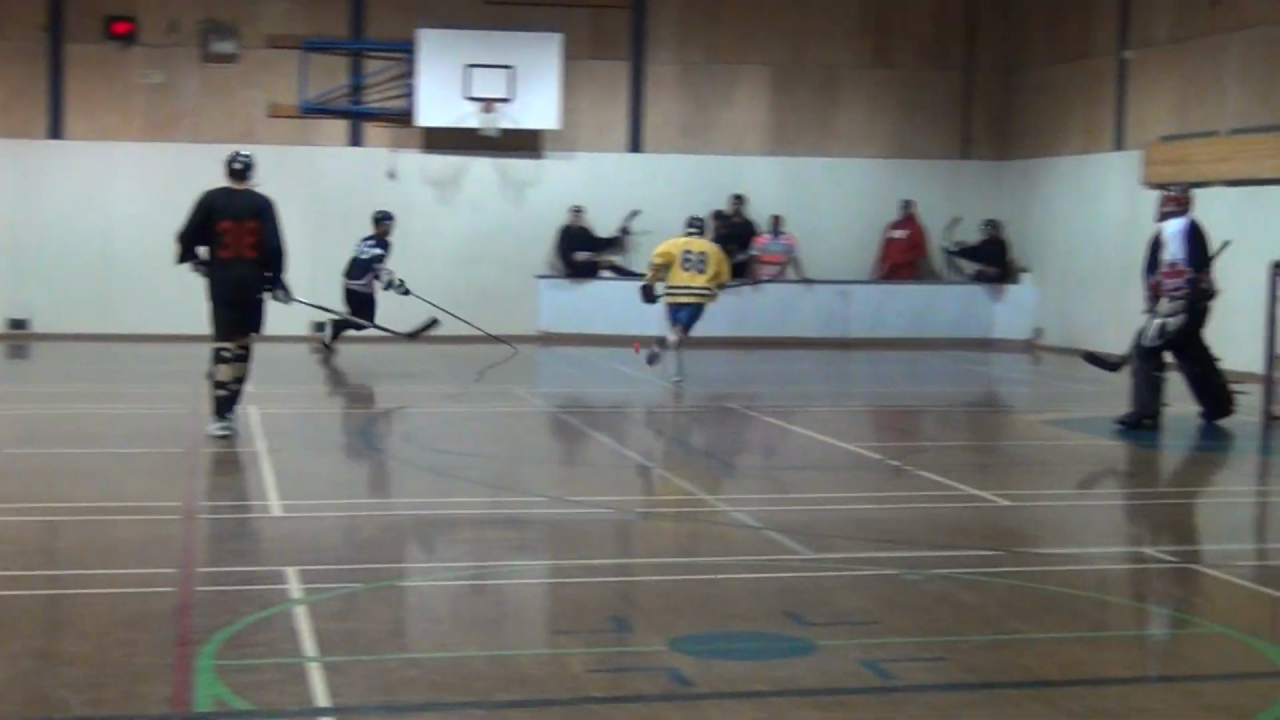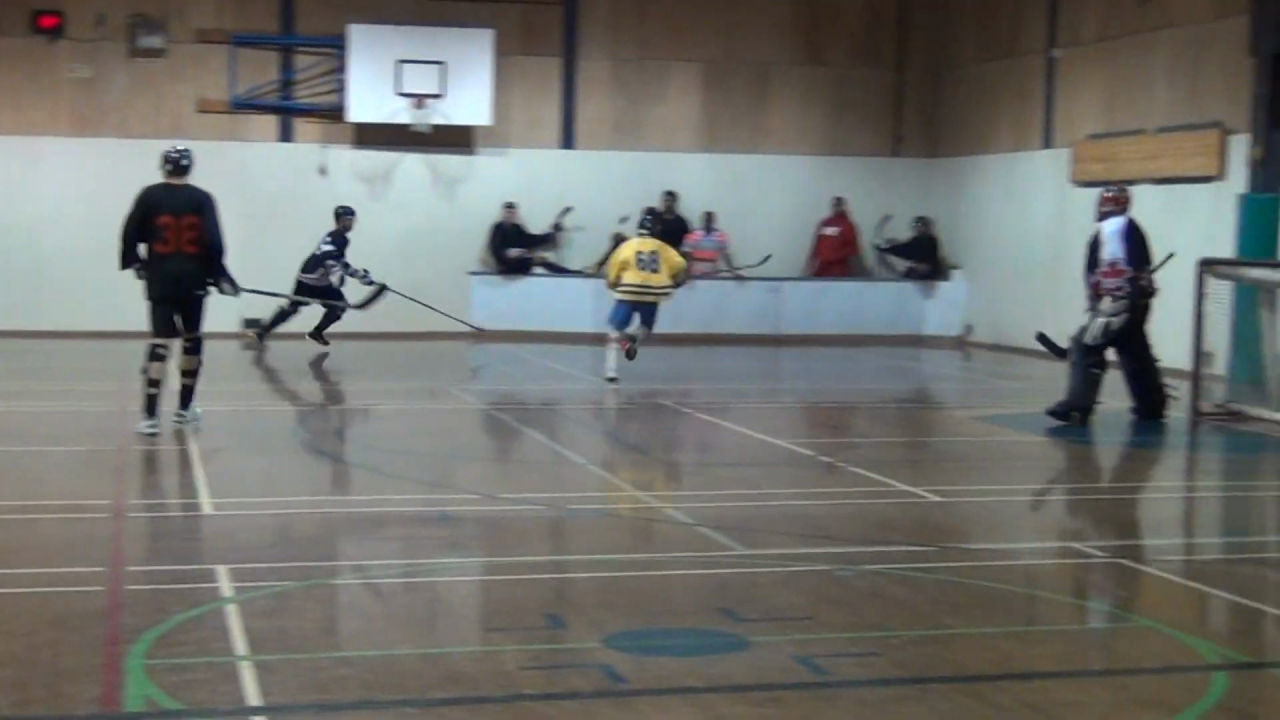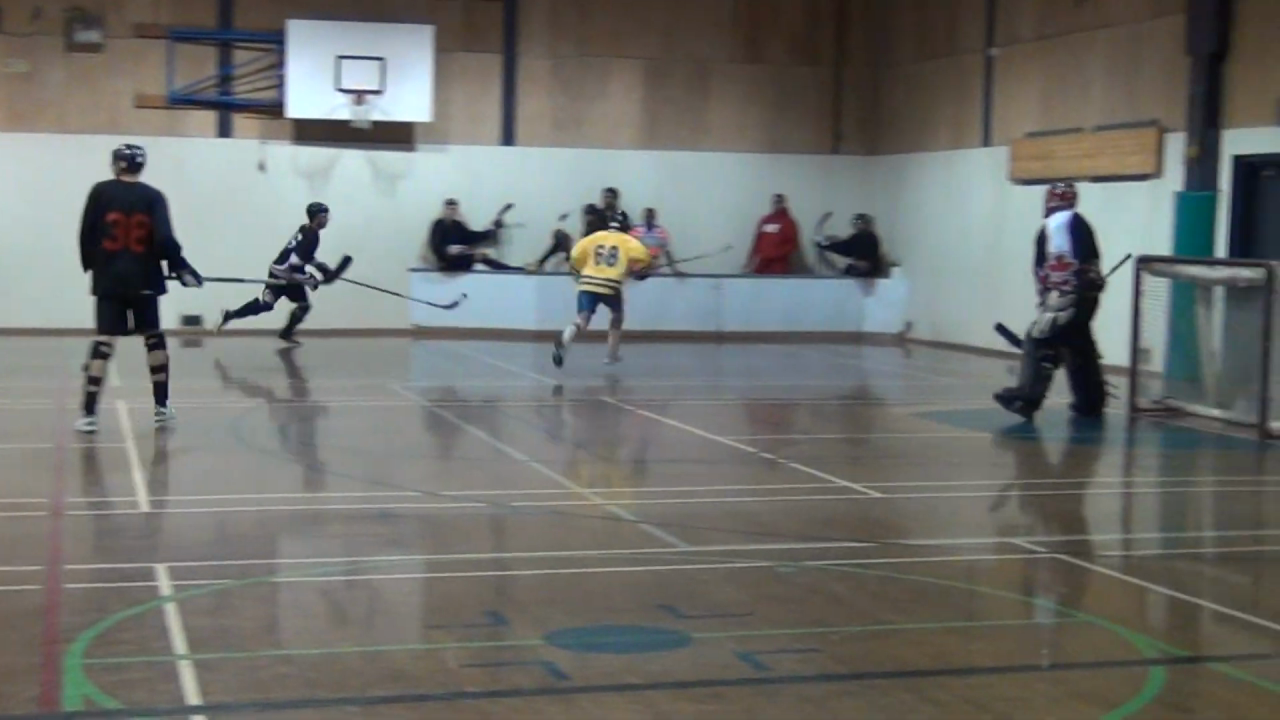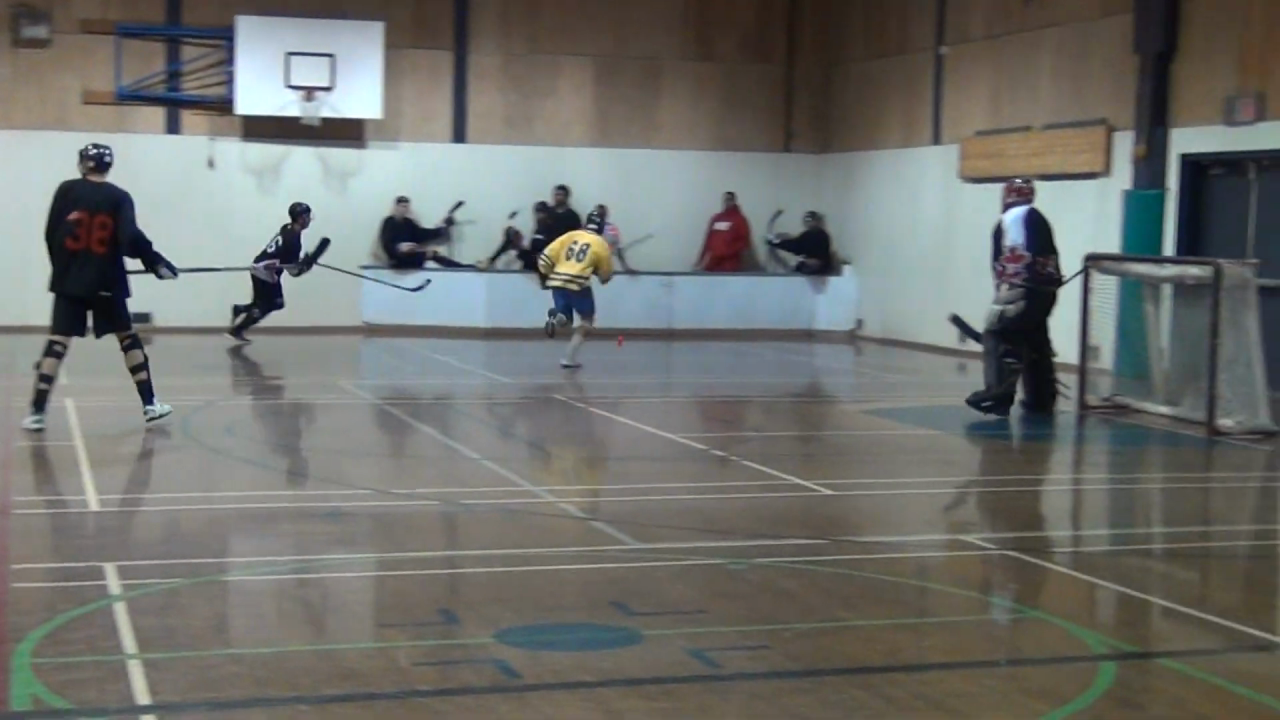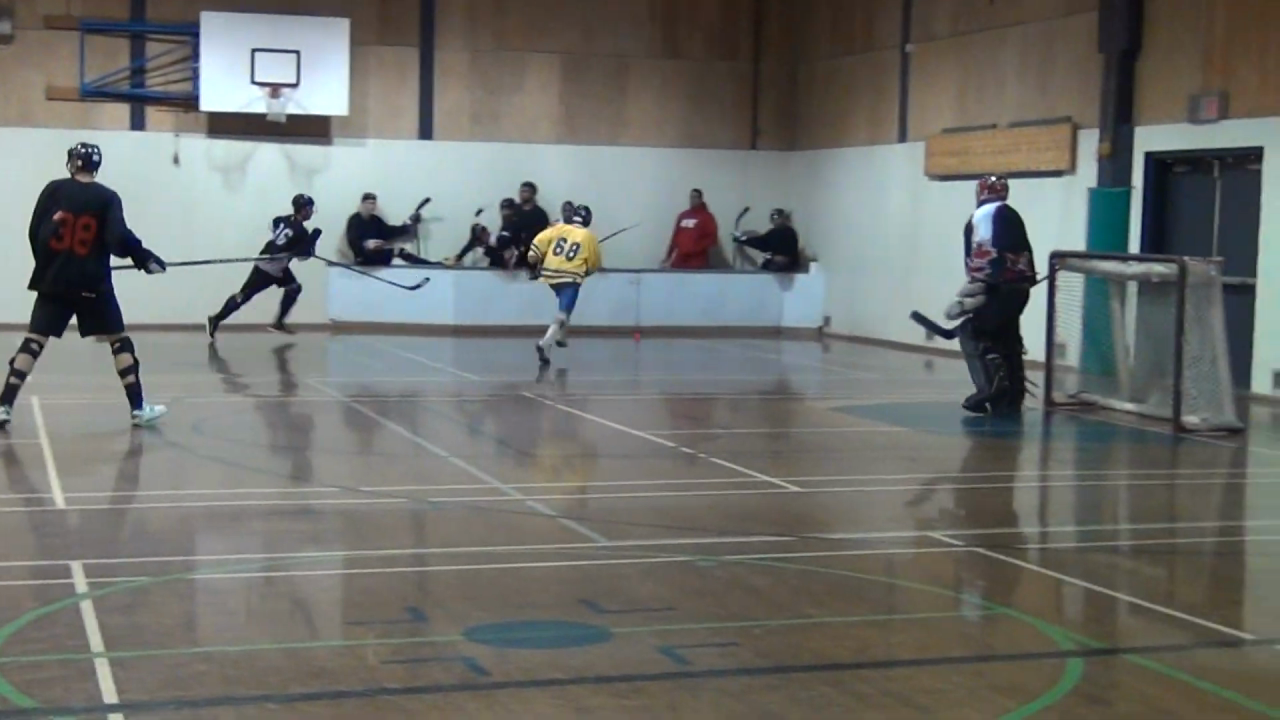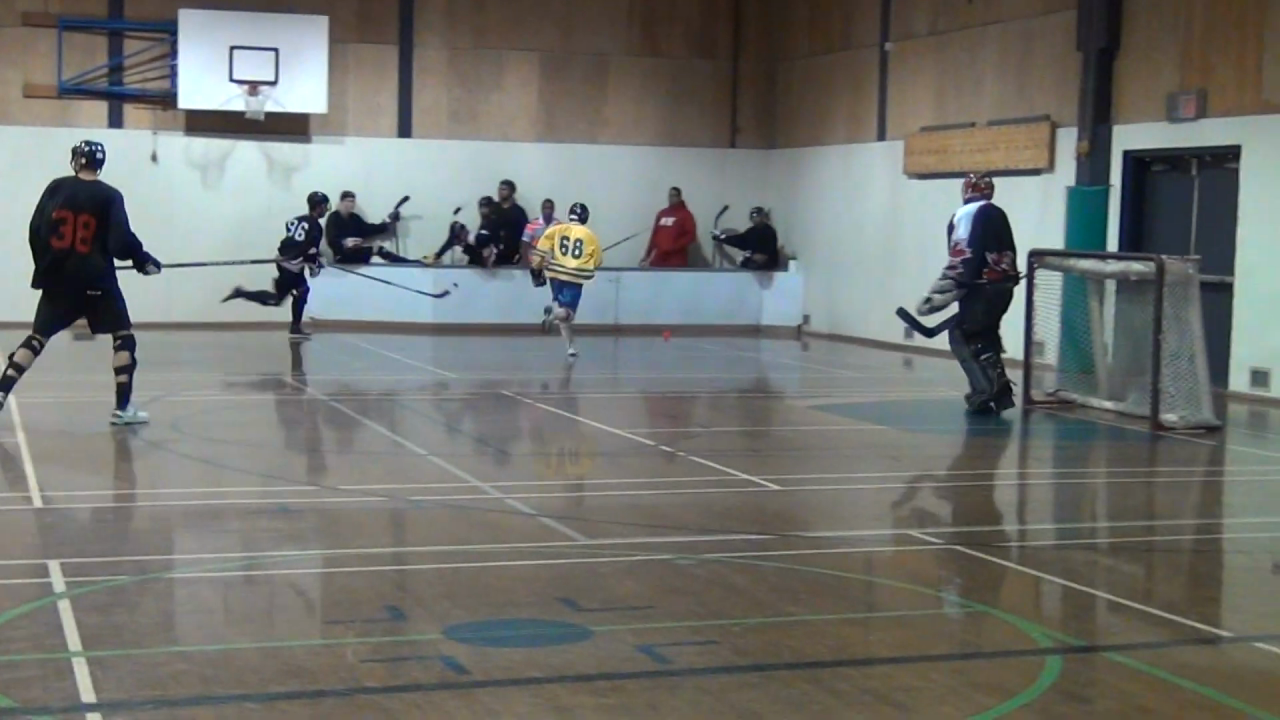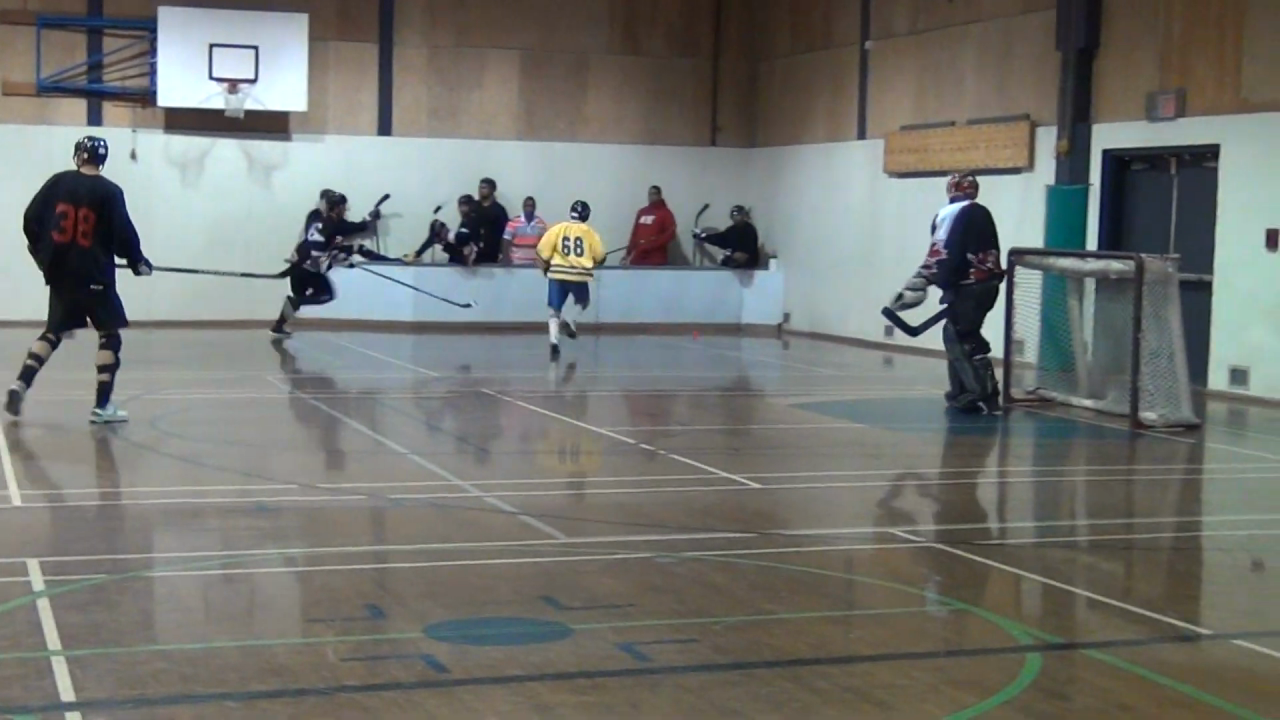
dt=0.1s
person 1, frame 1
left shoulder: (212, 199)
right shoulder: (262, 203)
left elbow: (188, 237)
right elbow: (273, 246)
left wrist: (193, 258)
right wrist: (276, 281)
left hip: (223, 284)
right hip: (253, 285)
left knee: (224, 346)
right knee: (243, 344)
left ankle: (221, 417)
right ankle: (228, 410)
person 1, frame 2
left shoulder: (150, 195)
right shoulder: (202, 199)
left elbow: (130, 235)
right elbow: (212, 242)
left wrist: (134, 261)
right wrist: (220, 275)
left hip: (161, 280)
right hip: (193, 280)
left knee: (159, 343)
right knee: (192, 339)
left ankle: (150, 417)
right ankle: (185, 407)
person 1, frame 3
left shoulder: (101, 191)
right shoulder: (154, 197)
left elbow: (87, 234)
right elbow: (164, 239)
left wrist: (93, 264)
right wrist: (182, 269)
left hip: (109, 279)
right hip: (143, 279)
left knee: (104, 340)
right knee: (153, 336)
left ankle: (89, 414)
right ankle: (161, 406)
person 1, frame 4
left shoulder: (67, 190)
right shoulder: (119, 197)
left elbow: (52, 234)
right elbow: (131, 239)
left wrist: (63, 267)
right wrist: (156, 262)
left hip: (71, 279)
right hip: (107, 280)
left knee: (58, 341)
right knee: (127, 337)
left ankle: (36, 412)
right ankle: (150, 405)
person 1, frame 5
left shoulder: (54, 190)
right shoulder: (107, 198)
left elbow: (35, 232)
right elbow: (120, 238)
left wrist: (47, 265)
right wrist: (146, 258)
left hip: (54, 279)
right hip: (91, 281)
left knee: (35, 339)
right knee: (119, 339)
right ankle: (138, 408)
person 1, frame 6
left shoulder: (57, 187)
right shoulder: (109, 196)
left elbow: (36, 229)
right elbow: (121, 240)
left wrist: (46, 262)
right wrist: (144, 260)
left hip: (57, 276)
right hip: (95, 279)
left knee: (38, 337)
right knee: (123, 337)
right ankle: (122, 408)
person 1, frame 7
left shoulder: (58, 181)
right shoulder: (110, 191)
left elbow: (31, 219)
right elbow: (123, 234)
left wrist: (39, 251)
right wrist: (137, 260)
left hip: (60, 270)
right hip: (95, 274)
left knee: (54, 332)
right knee: (111, 335)
left ankle: (21, 384)
right ankle: (102, 406)
person 2, frame 1
left shoulder: (1173, 229)
right shoulder: (1191, 229)
left elbow: (1176, 272)
left wrist: (1168, 309)
left hip: (1176, 306)
right hip: (1194, 303)
left knee: (1147, 351)
right knee: (1194, 355)
left ankle: (1145, 414)
right ankle: (1219, 405)
person 2, frame 2
left shoulder: (1111, 228)
right shoulder: (1129, 227)
left elbow: (1116, 272)
left wrist: (1111, 308)
left hip: (1119, 303)
right hip: (1135, 301)
left knee: (1087, 348)
right knee: (1135, 352)
left ankle: (1077, 405)
right ankle: (1152, 404)
person 2, frame 3
left shoulder: (1058, 223)
right shoulder: (1078, 223)
left elbow: (1062, 265)
left wrist: (1058, 304)
left hip: (1070, 296)
right hip: (1086, 294)
left knee: (1041, 342)
right knee: (1079, 346)
left ankle: (1027, 397)
right ankle: (1091, 402)
person 2, frame 4
left shoulder: (1013, 218)
right shoulder: (1037, 218)
left elbow: (1016, 259)
left wrist: (1007, 297)
left hip: (1030, 290)
right hip: (1044, 288)
left knee: (1000, 336)
right knee: (1035, 342)
left ankle: (998, 395)
right ankle: (1041, 398)
person 2, frame 5
left shoulder: (985, 214)
right shoulder: (1011, 215)
left elbow: (985, 255)
left wrist: (972, 291)
left hip: (1001, 287)
right hip: (1019, 285)
left knee: (974, 334)
right knee: (1005, 338)
left ankle: (993, 394)
right ankle: (1010, 395)
person 2, frame 6
left shoulder: (967, 214)
right shoulder: (997, 214)
left elbow: (962, 255)
left wrist: (943, 290)
left hip: (983, 286)
right hip: (1001, 285)
left knee: (965, 338)
right knee: (984, 337)
left ankle: (996, 393)
right ankle: (990, 393)
person 2, frame 7
left shoulder: (952, 214)
right shoulder: (982, 213)
left elbow: (941, 254)
left wrist: (917, 284)
left hip: (970, 286)
right hip: (987, 283)
left knee: (962, 337)
right knee: (961, 335)
left ankle: (984, 395)
right ankle: (961, 390)
